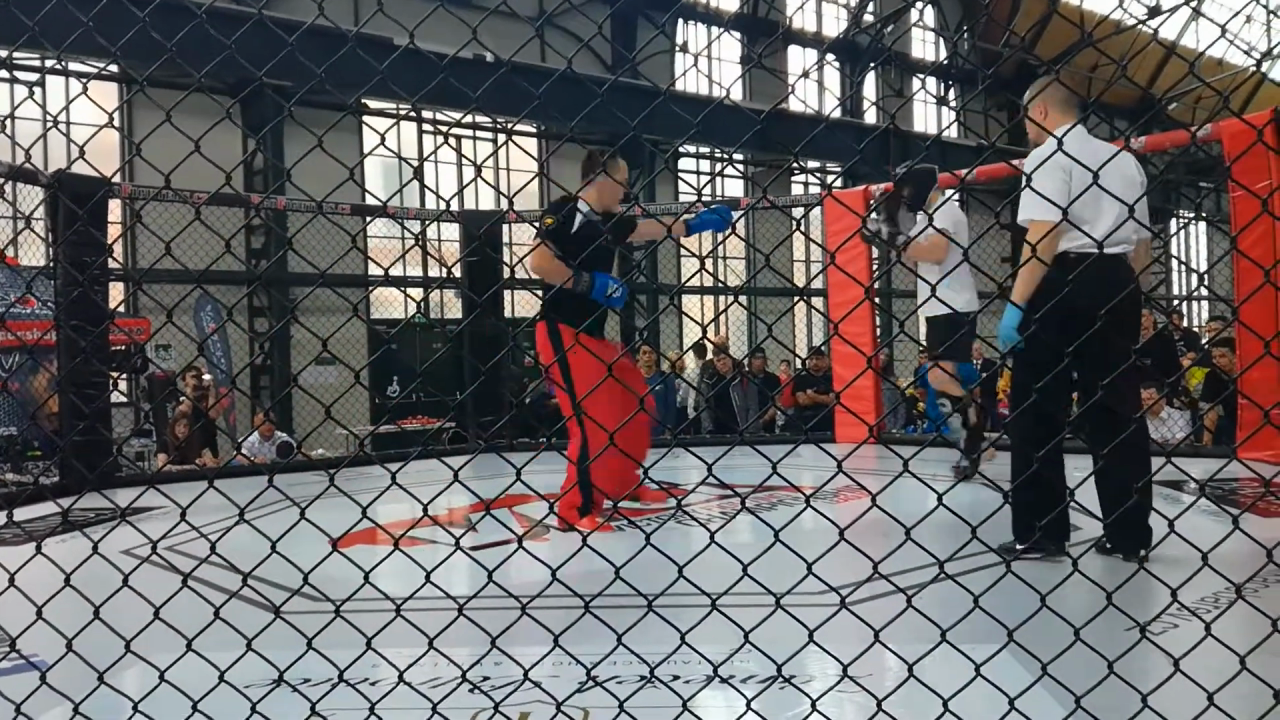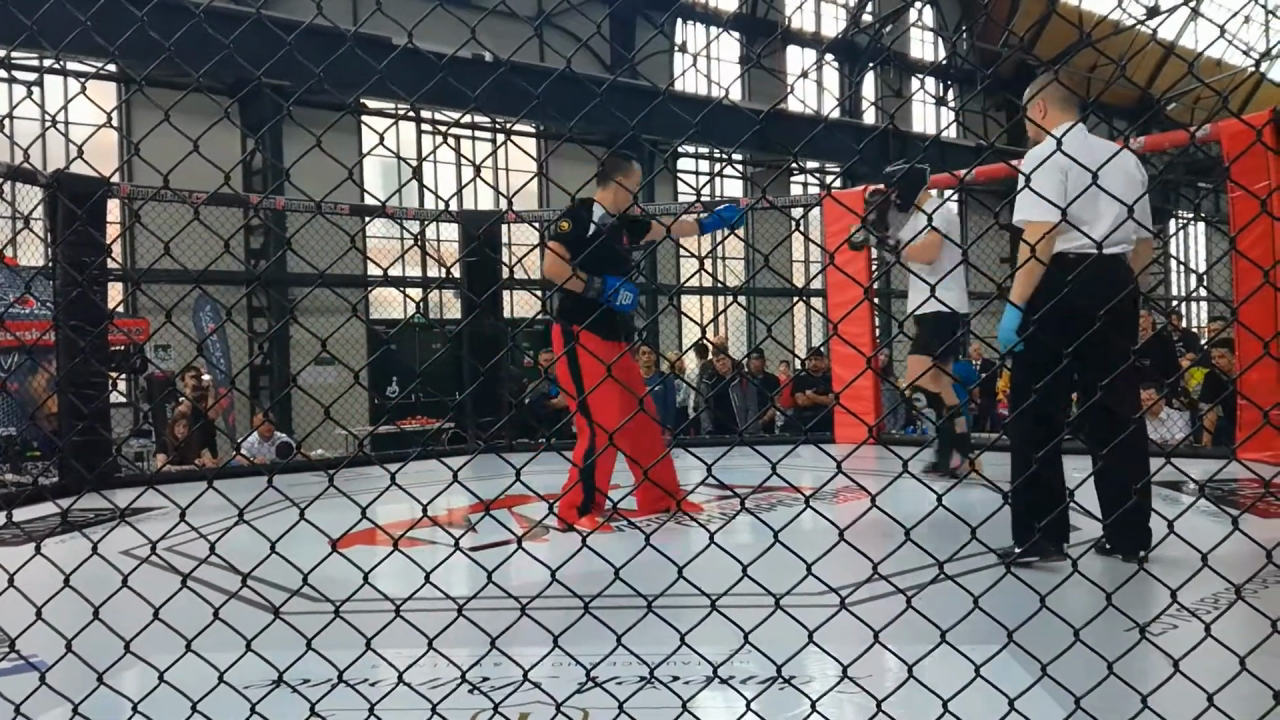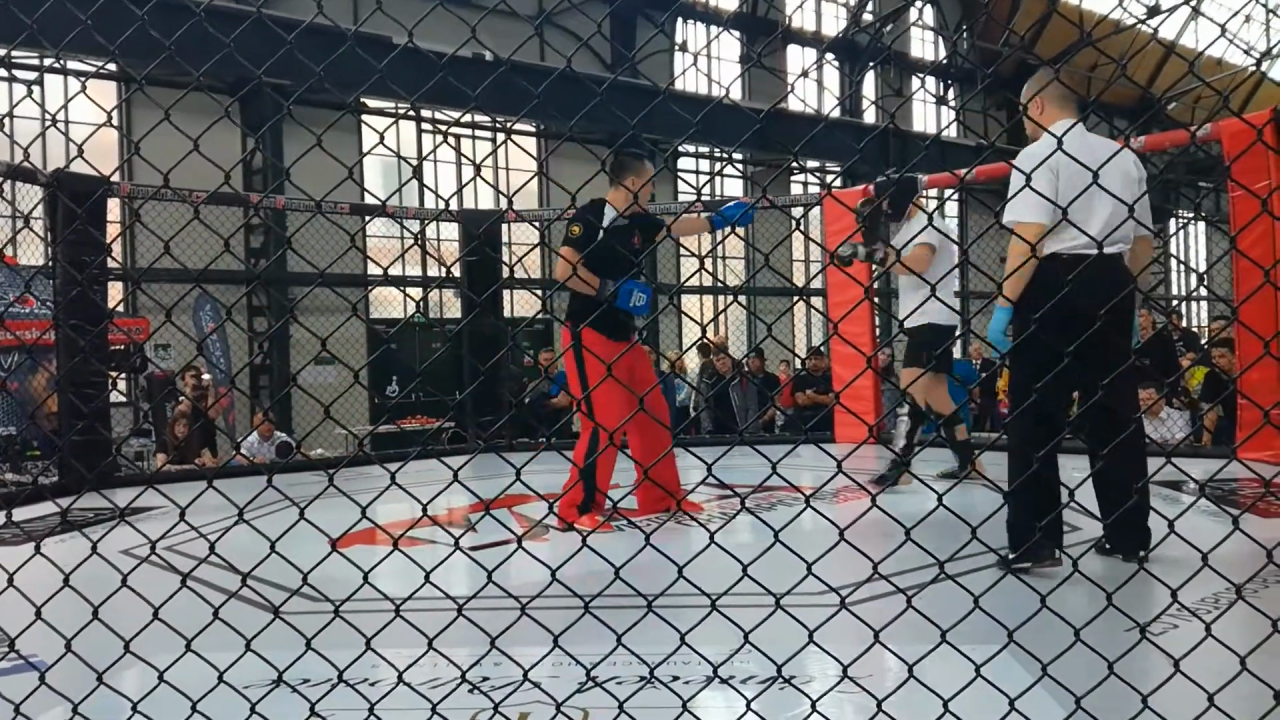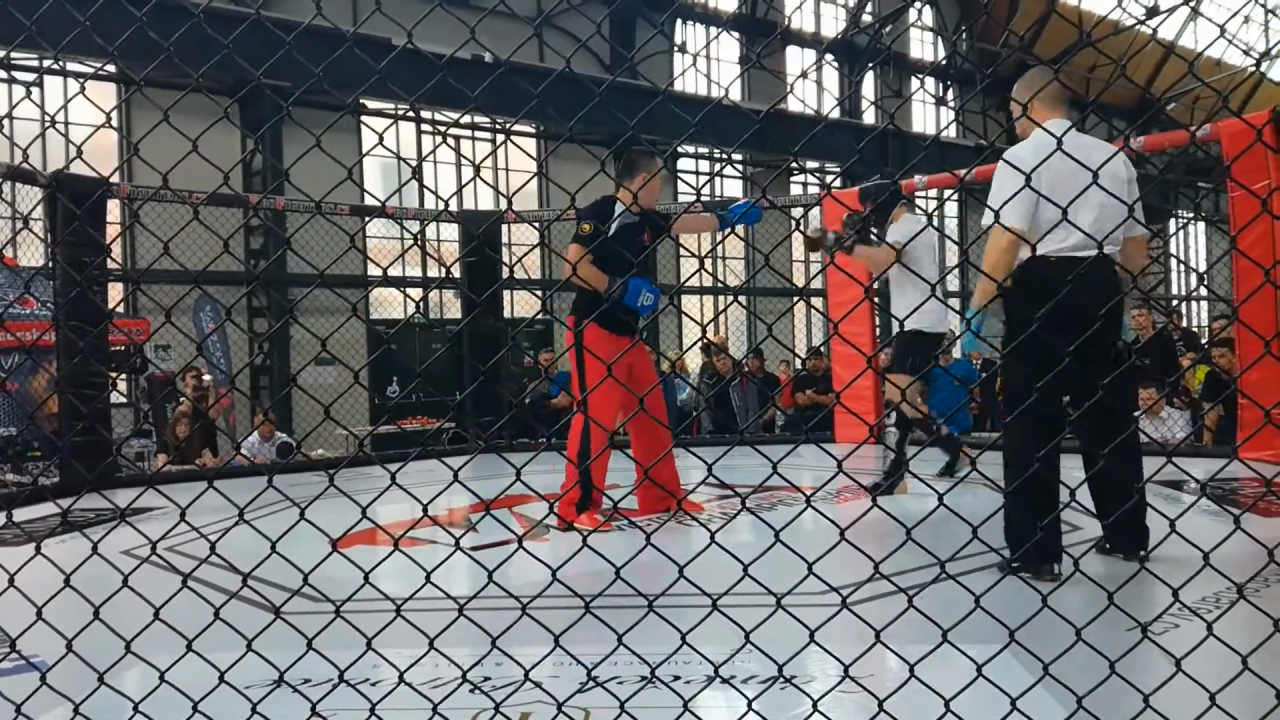
dt=0.1s
person 1, frame 1
left shoulder: (1046, 157)
right shoulder: (1123, 160)
left elbow: (1042, 237)
right elbow: (1141, 242)
left wrist: (1016, 304)
left hip: (1059, 289)
right hip: (1116, 286)
left knee: (1036, 413)
right knee: (1116, 410)
left ankle: (1040, 532)
right ankle: (1129, 533)
person 1, frame 2
left shoulder: (1044, 156)
right shoulder: (1125, 159)
left elbow: (1039, 238)
right elbow: (1143, 242)
left wrist: (1015, 305)
left hip: (1058, 290)
right hip: (1114, 286)
left knee: (1035, 414)
right knee: (1116, 411)
left ankle: (1038, 535)
right ankle: (1128, 533)
person 1, frame 3
left shoulder: (1037, 156)
right shoulder: (1123, 157)
left elbow: (1029, 238)
right elbow: (1143, 244)
left wrist: (1004, 305)
left hip: (1052, 290)
right hip: (1109, 289)
left knee: (1033, 418)
right knee: (1113, 412)
left ankle: (1035, 543)
right ankle: (1128, 534)
person 1, frame 4
left shoulder: (1022, 156)
right shoulder: (1113, 157)
left elbow: (1005, 240)
right elbow: (1137, 245)
left wrist: (977, 309)
left hip: (1040, 290)
right hip: (1099, 289)
left knee: (1029, 421)
right knee: (1108, 413)
left ankle: (1034, 549)
right ankle: (1127, 533)
person 2, frame 1
left shoulder: (609, 222)
right shoulder: (562, 211)
left elbow: (656, 229)
right elbow: (538, 261)
left wrist: (697, 222)
right wrist: (588, 284)
left hip: (594, 335)
right hip: (561, 333)
left knee: (634, 406)
right knee: (591, 421)
left ankle: (621, 485)
right ankle: (577, 509)
person 2, frame 2
left shoulder: (624, 224)
right shoulder: (578, 215)
left elbow: (669, 228)
right elbow: (552, 266)
left wrist: (709, 221)
right wrist: (600, 288)
left hip: (611, 338)
right hip: (575, 336)
left knee: (641, 416)
right knee: (601, 421)
left ankle: (659, 495)
right ankle: (578, 508)
person 2, frame 3
left shoulder: (637, 223)
right shoulder: (588, 215)
left elbow: (683, 225)
right elbow: (563, 270)
left wrist: (720, 218)
right wrist: (612, 291)
left hip: (623, 337)
right hip: (587, 334)
left knee: (651, 414)
right knee: (601, 420)
left ankle: (660, 496)
right ankle: (577, 508)
person 2, frame 4
left shoulder: (646, 220)
right shoulder: (597, 212)
left elbow: (691, 223)
right elbow: (572, 267)
left wrist: (730, 217)
right wrist: (621, 288)
left hip: (627, 334)
right hip: (592, 330)
left knee: (651, 414)
right knee: (595, 416)
left ankle: (661, 496)
right ankle: (577, 506)
person 3, frame 1
left shoulder: (946, 211)
right shoulder: (926, 216)
left elbow: (935, 252)
right elbow: (913, 254)
left hip: (953, 309)
right hip: (939, 310)
left knee: (938, 377)
right knee: (945, 378)
left ankle: (971, 444)
right ankle: (973, 439)
person 3, frame 2
left shoulder: (937, 212)
right shoulder: (917, 216)
left elbow: (927, 253)
right elbow: (905, 256)
left wrist: (891, 245)
left hip: (944, 309)
right hip: (930, 308)
left knee: (918, 374)
right knee: (937, 379)
left ankle: (948, 446)
right ankle: (960, 444)
person 3, frame 3
left shoulder: (926, 222)
right shoulder: (913, 226)
left elbow: (917, 262)
right elbow: (895, 264)
left wrist: (876, 252)
right wrist: (874, 236)
left hip: (931, 319)
right hip: (922, 320)
left knee: (910, 385)
right knee: (936, 393)
left ankle: (899, 466)
right ankle: (966, 459)
person 3, frame 4
left shoulder: (905, 226)
right shoulder: (915, 226)
left elbow: (880, 261)
right elbow: (878, 264)
left wrist: (846, 243)
right wrist: (862, 234)
left hip: (920, 325)
right hip: (921, 325)
left knee: (895, 393)
right knee: (905, 397)
left ankle: (893, 474)
right ankle: (950, 443)
